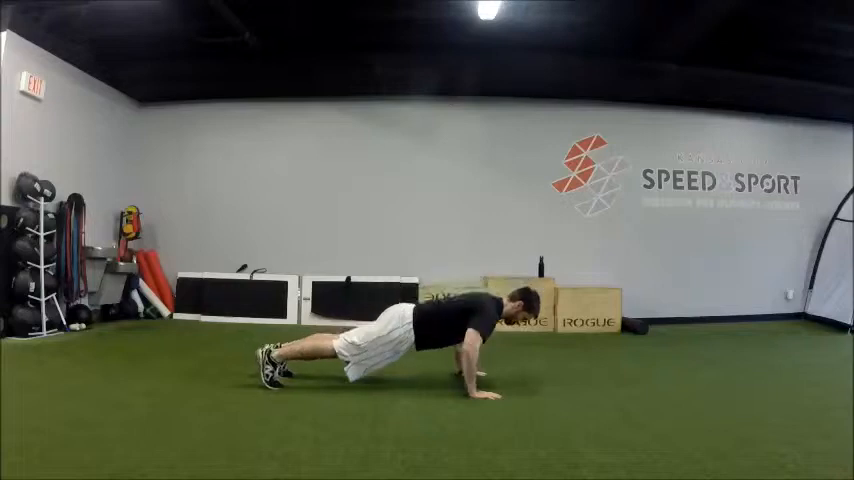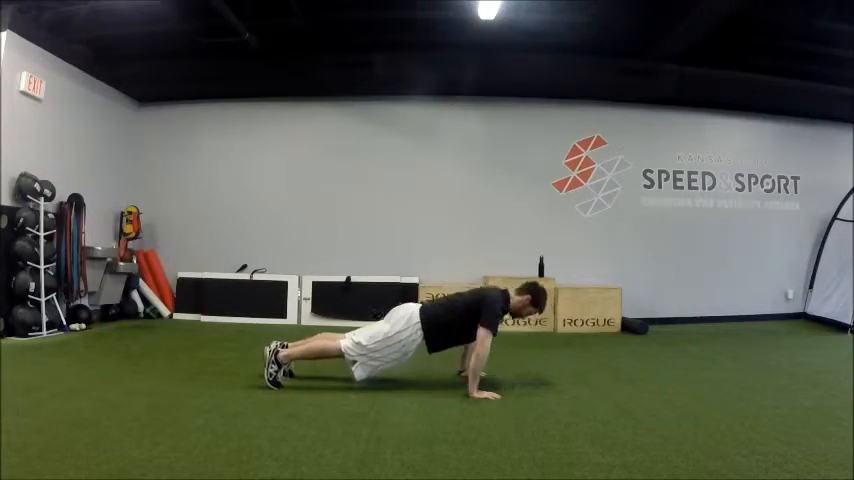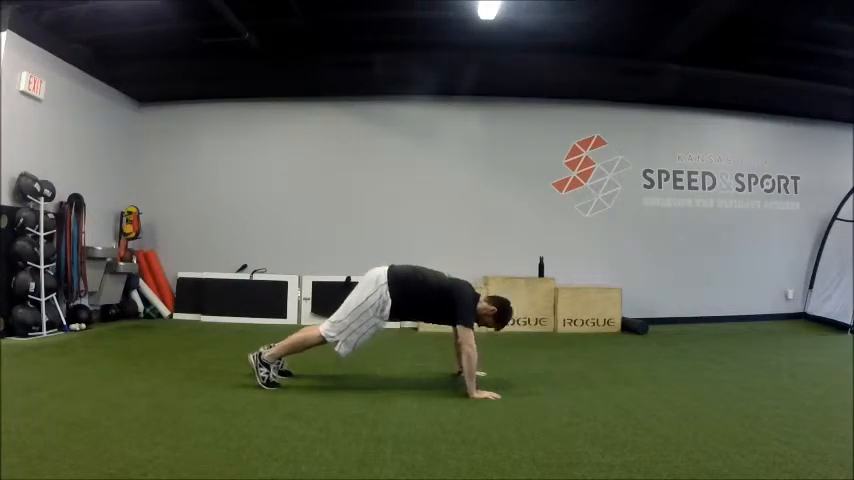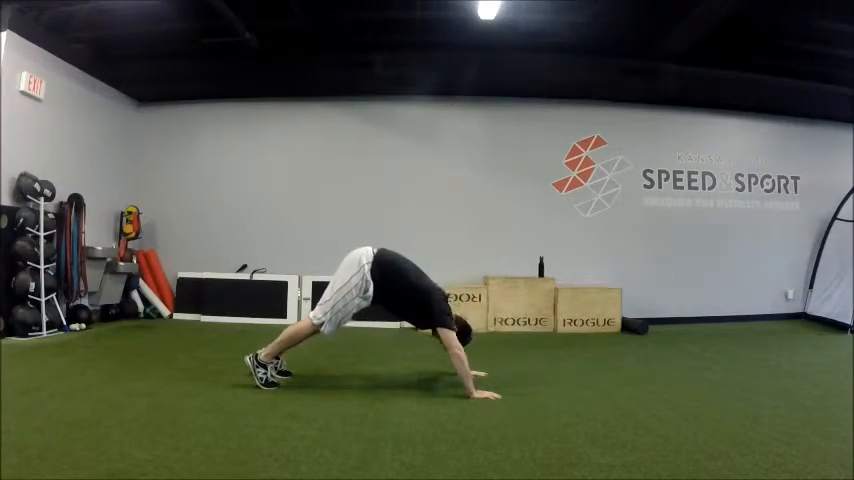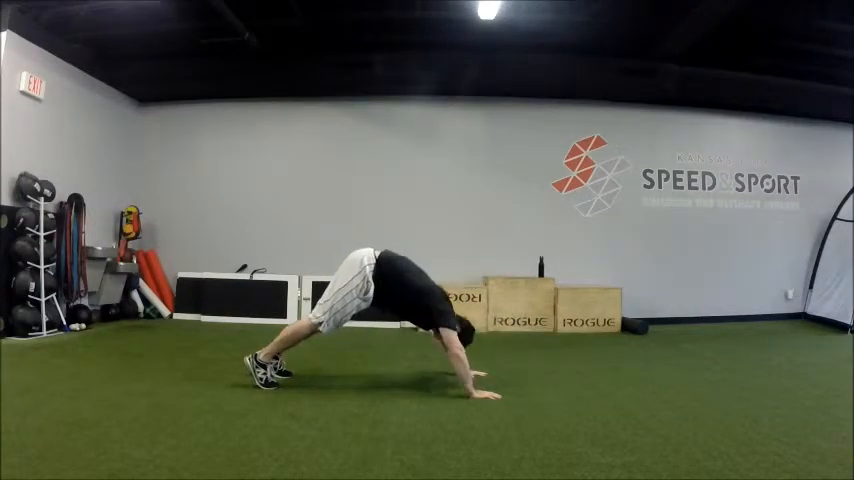
dt=1s
person 1, frame 1
left shoulder: (487, 304)
right shoulder: (490, 311)
left elbow: (458, 325)
right elbow: (470, 348)
left wrist: (463, 368)
right wrist: (472, 390)
left hip: (406, 319)
right hip: (405, 327)
left knee: (340, 344)
right knee: (340, 349)
left ankle: (278, 349)
right ankle: (275, 355)
person 1, frame 2
left shoulder: (493, 297)
right shoulder: (496, 303)
left elbow: (470, 333)
right elbow: (482, 346)
left wrist: (466, 368)
right wrist: (474, 390)
left hip: (413, 317)
right hip: (414, 327)
left knee: (347, 341)
right knee: (347, 349)
left ankle: (284, 348)
right ankle: (281, 357)
person 1, frame 3
left shoulder: (461, 298)
right shoulder: (466, 299)
left elbow: (459, 339)
right elbow: (468, 345)
left wrist: (463, 369)
right wrist: (473, 390)
left hip: (385, 286)
right hip: (383, 290)
left knee: (331, 329)
right knee: (330, 333)
left ankle: (273, 352)
right ankle: (266, 358)
person 1, frame 4
left shoulder: (434, 305)
right shoulder: (437, 306)
left elbow: (453, 350)
right elbow: (455, 349)
left wrist: (464, 371)
right wrist: (473, 391)
left hip: (368, 267)
right hip: (365, 269)
left knee: (321, 321)
right knee: (319, 321)
left ankle: (272, 356)
right ankle: (262, 359)
person 1, frame 5
left shoulder: (437, 304)
right shoulder: (439, 306)
left elbow: (451, 349)
right elbow: (455, 349)
left wrist: (464, 370)
right wrist: (472, 391)
left hip: (370, 269)
right hip: (367, 270)
left knee: (320, 321)
right knee: (318, 320)
left ankle: (272, 356)
right ankle: (261, 359)
